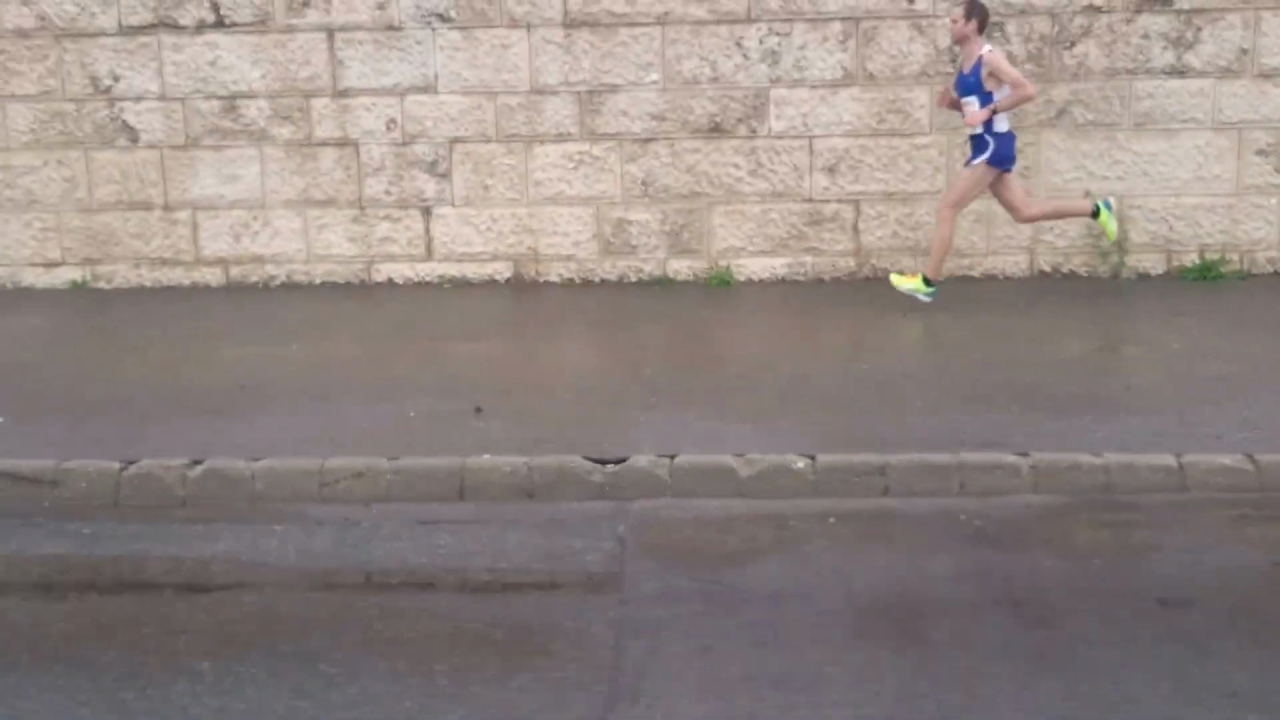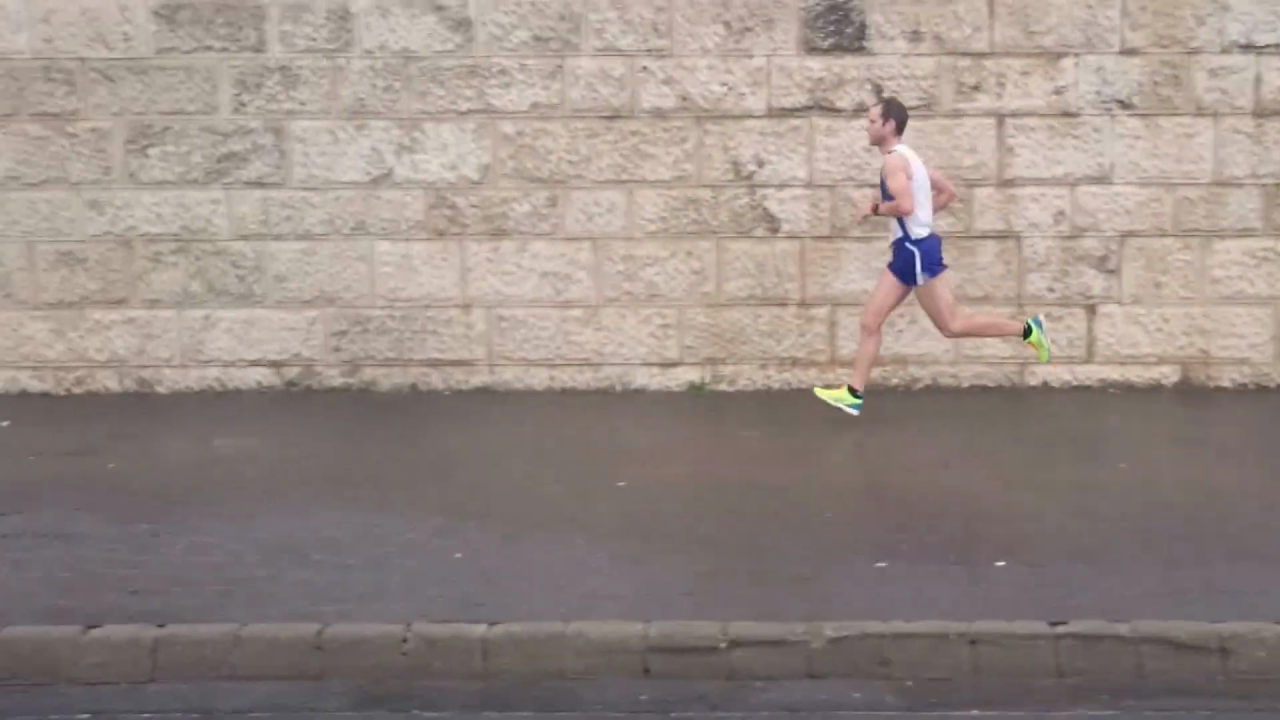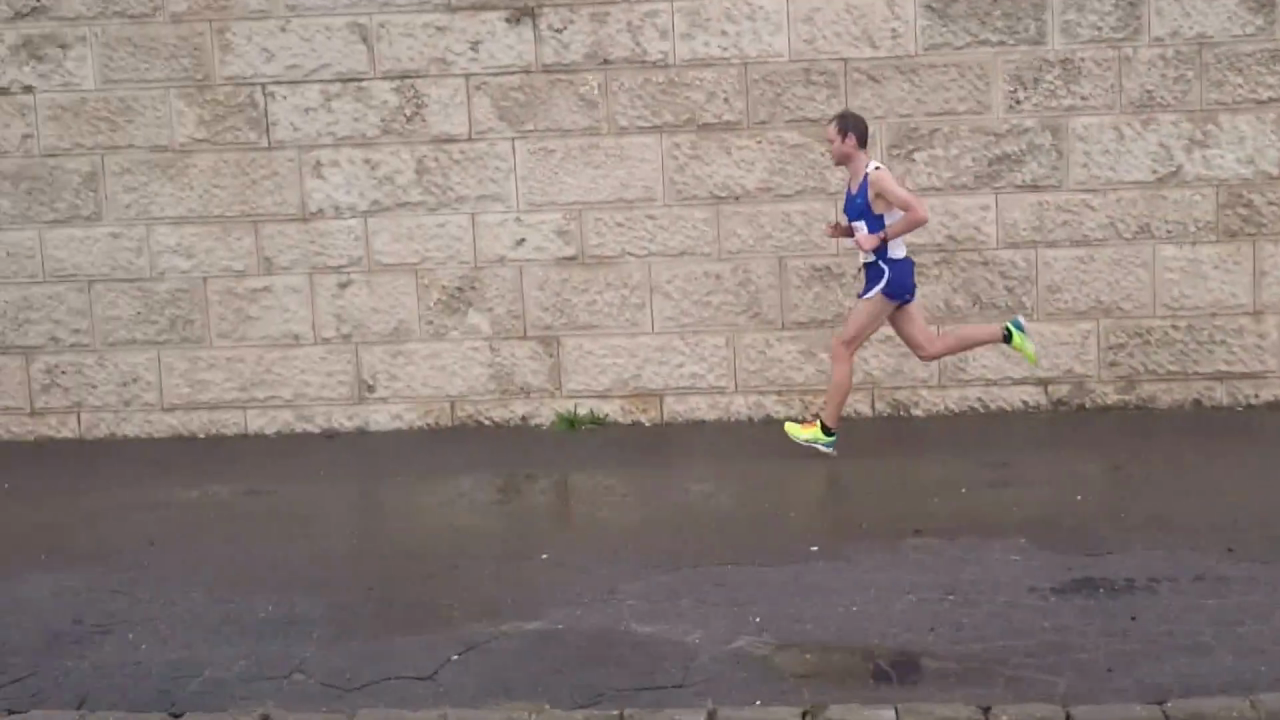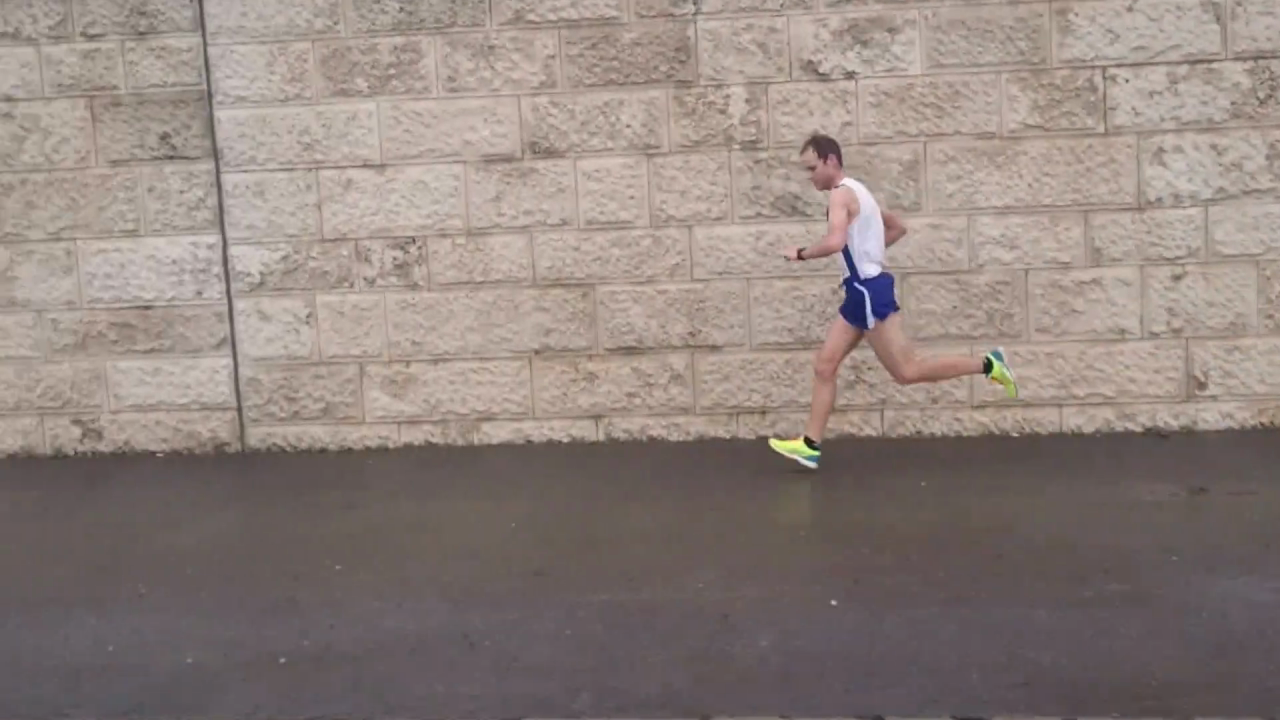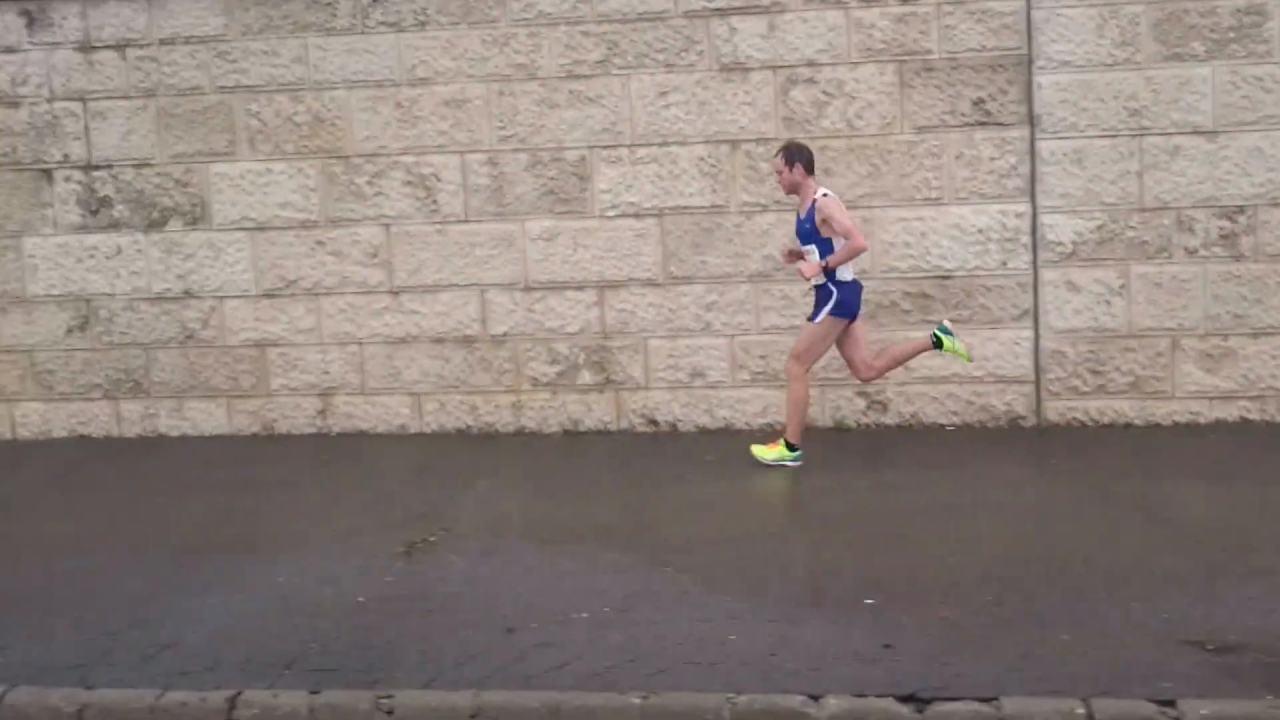
dt=1s
person 1, frame 1
left shoulder: (991, 58)
right shoulder: (967, 61)
left elbow: (1028, 92)
left wrist: (989, 112)
right wrist: (949, 100)
left hip: (993, 145)
right hip: (987, 146)
left knee: (947, 208)
right knee: (1024, 213)
left ankle: (927, 283)
right ankle: (1095, 210)
person 1, frame 2
left shoulder: (893, 159)
right shoulder: (906, 157)
left elbow: (904, 205)
right elbow: (948, 191)
left wrist: (875, 209)
left hip: (917, 251)
right hip: (908, 250)
left knee: (951, 326)
right knee: (870, 320)
left ankle: (1026, 329)
right ankle: (853, 394)
person 1, frame 3
left shoulder: (877, 176)
right shoulder: (856, 180)
left elbow: (920, 215)
left wrist: (878, 239)
right wrist: (839, 231)
left hip: (889, 273)
right hip: (883, 274)
left knee: (841, 348)
right knee: (928, 348)
left ankle: (826, 430)
right ankle: (1006, 333)
person 1, frame 4
left shoulder: (841, 193)
right shoulder: (856, 192)
left elbow: (834, 243)
right elbow: (899, 227)
left wrist: (800, 253)
left hip: (868, 291)
right hip: (861, 291)
left knee: (905, 372)
right knee: (824, 367)
left ankle: (987, 365)
right ankle: (811, 446)
person 1, frame 5
left shoulder: (824, 203)
right shoulder: (807, 205)
left elbow: (859, 244)
left wrist: (823, 266)
right wrist: (797, 256)
left hip: (837, 294)
right hip: (835, 295)
left knee: (795, 367)
right knee: (867, 370)
left ankle: (790, 446)
right ankle: (936, 339)
